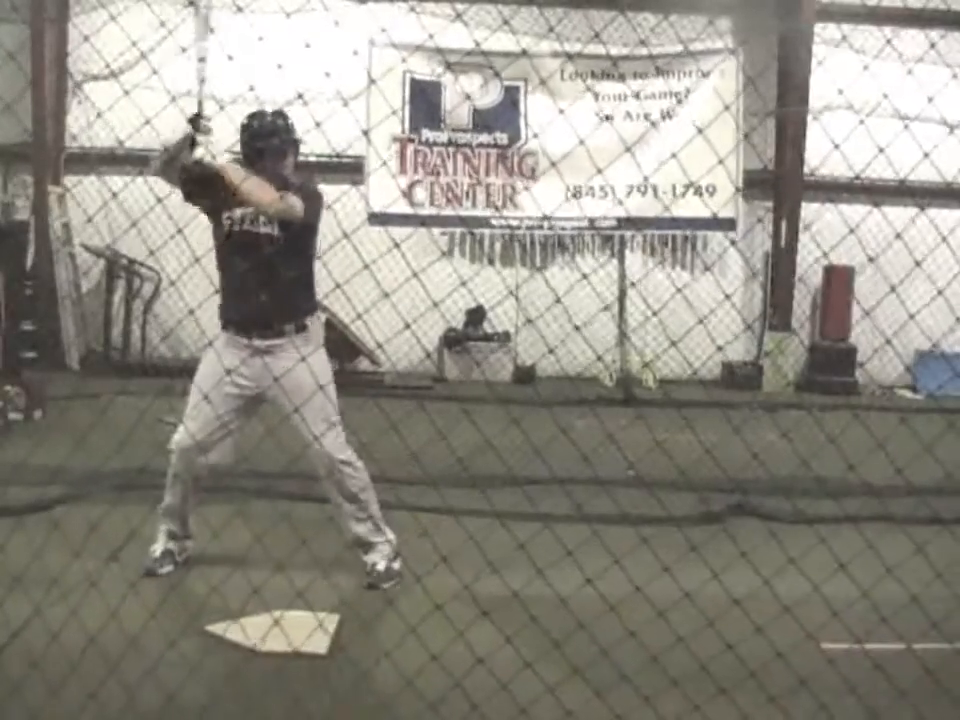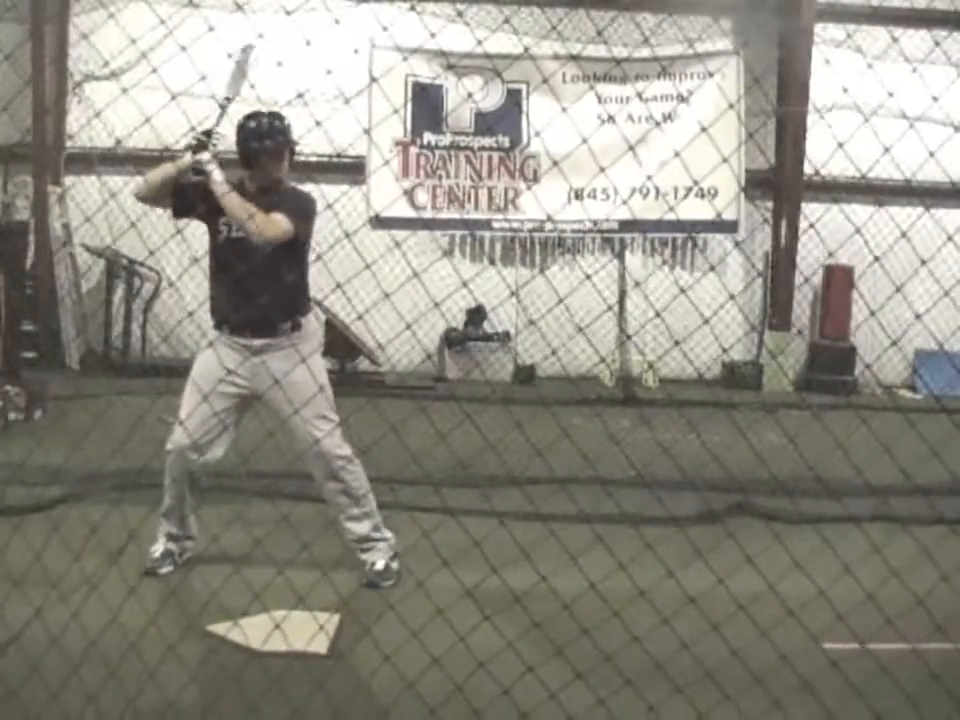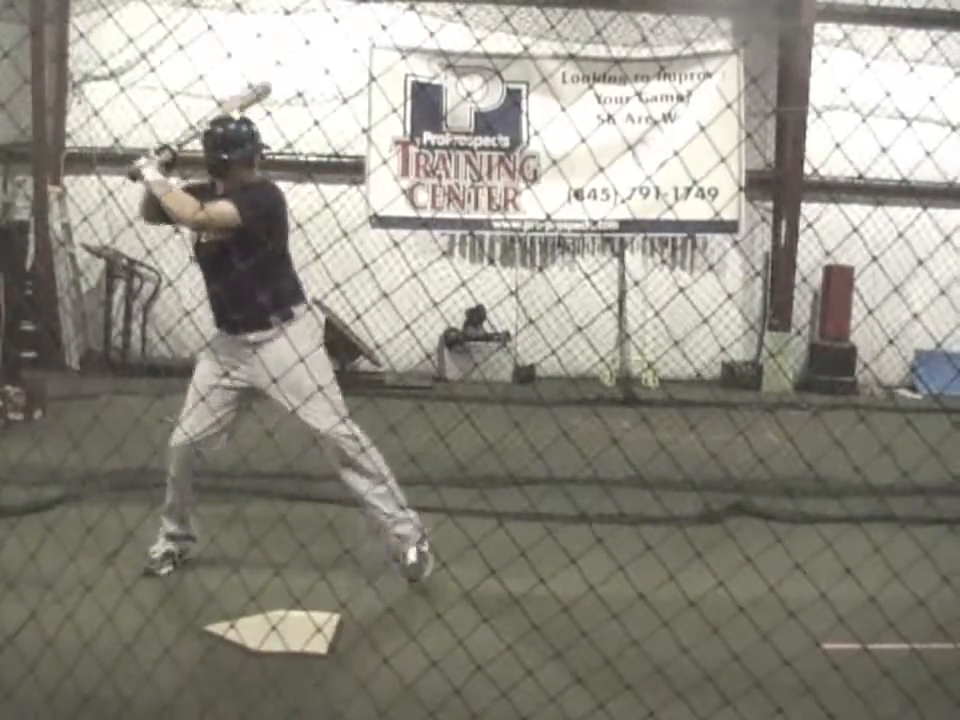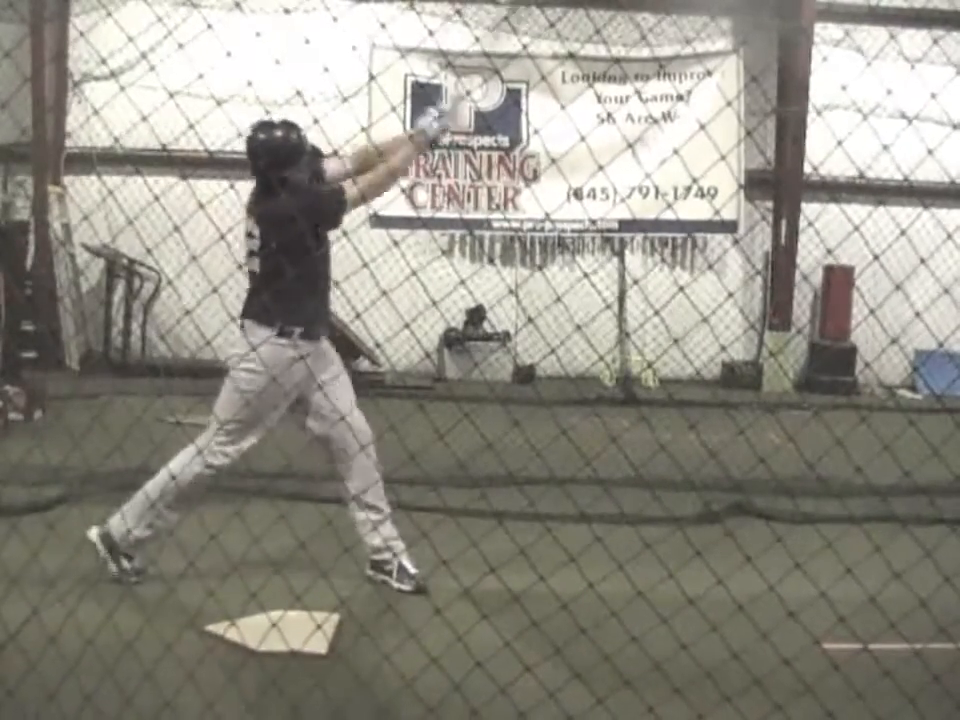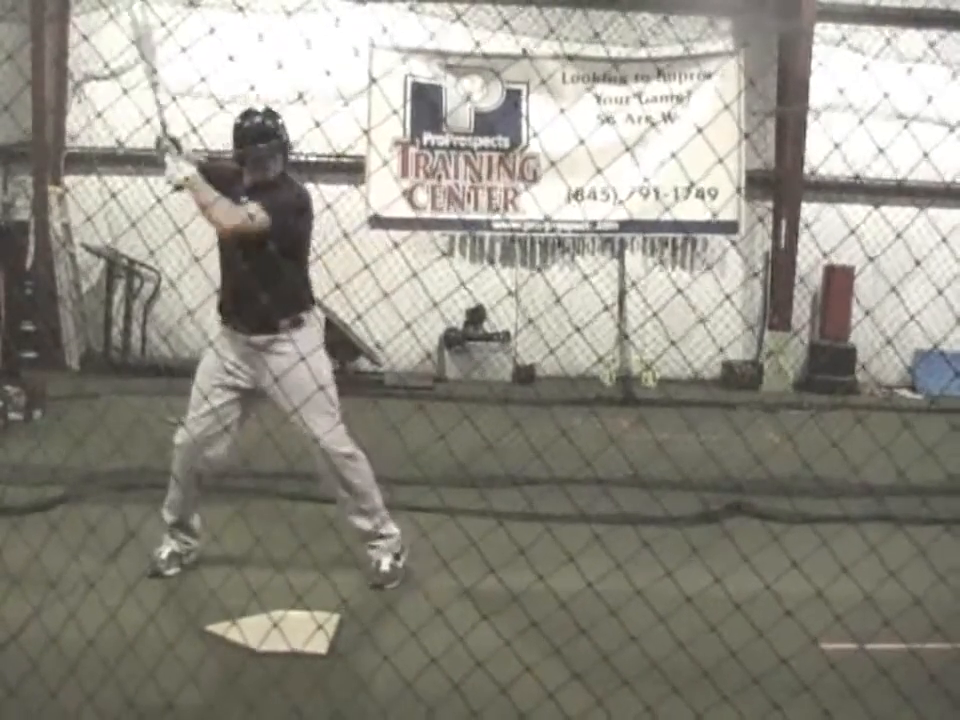
dt=1s
person 1, frame 1
left shoulder: (306, 197)
right shoulder: (224, 188)
left elbow: (274, 205)
right elbow: (165, 171)
left wrist: (218, 162)
right wrist: (183, 144)
left hip: (295, 346)
right hip: (234, 344)
left knee: (334, 452)
right knee: (186, 447)
left ankle: (380, 547)
right ankle: (172, 539)
person 1, frame 2
left shoulder: (299, 202)
right shoulder: (213, 194)
left elbow: (262, 231)
right elbow: (144, 193)
left wrist: (215, 178)
right wrist: (188, 163)
left hip: (289, 346)
right hip: (229, 346)
left knee: (330, 449)
right knee: (182, 447)
left ankle: (377, 545)
right ankle: (174, 539)
person 1, frame 3
left shoulder: (264, 196)
right shoulder: (202, 193)
left elbow: (194, 217)
right elbow: (151, 215)
left wrist: (154, 177)
right wrist: (154, 176)
left hip: (284, 334)
right hip: (229, 342)
left knee: (336, 430)
right knee: (185, 442)
left ankle: (405, 532)
right ankle: (175, 537)
person 1, frame 4
left shoulder: (290, 184)
right shoulder: (288, 206)
left elbow: (354, 163)
right elbow: (373, 183)
left wrist: (412, 134)
right wrist: (418, 140)
left hip: (310, 344)
right hip: (272, 349)
left knee: (355, 441)
right knee: (216, 449)
left ankle: (385, 553)
right ankle: (120, 534)
person 1, frame 5
left shoulder: (291, 197)
right shoulder: (229, 183)
left elbow: (230, 223)
right elbow: (185, 176)
left wrist: (192, 178)
right wrist: (183, 167)
left hip: (291, 340)
right hip: (234, 340)
left knee: (335, 444)
right knee: (192, 442)
left ankle: (386, 542)
right ankle: (180, 538)
